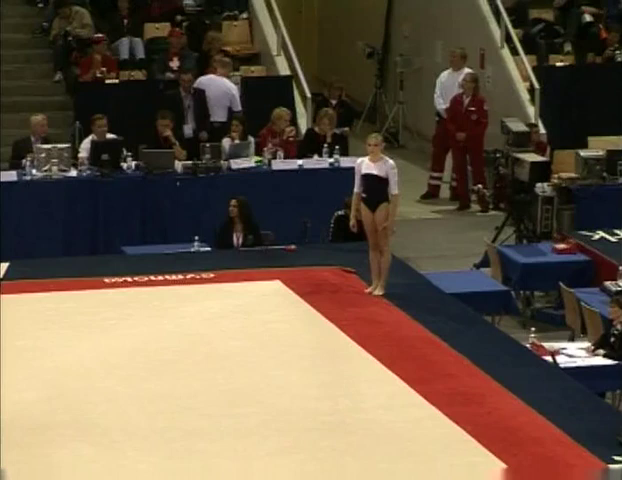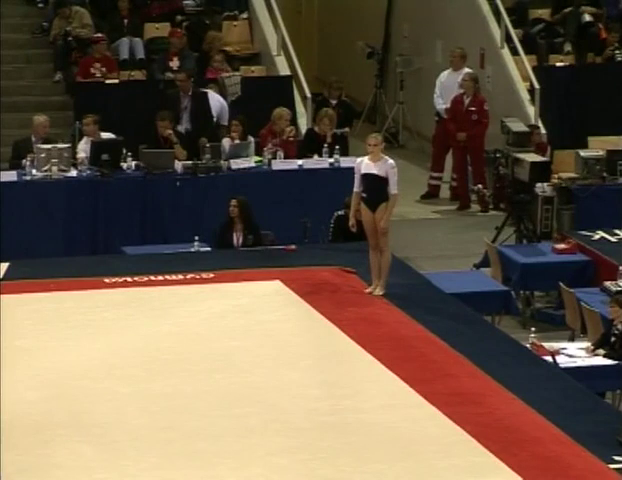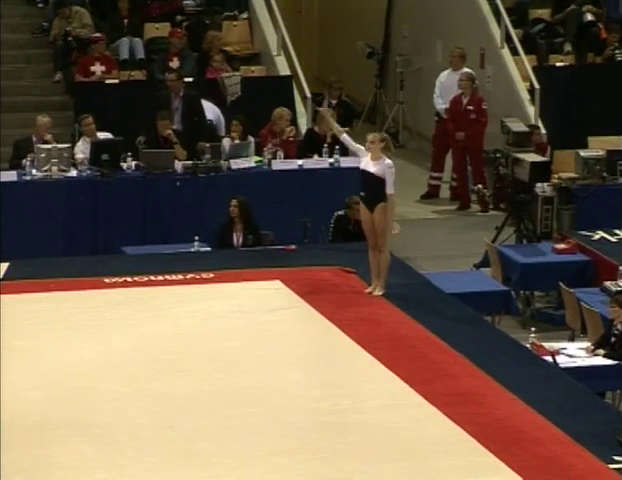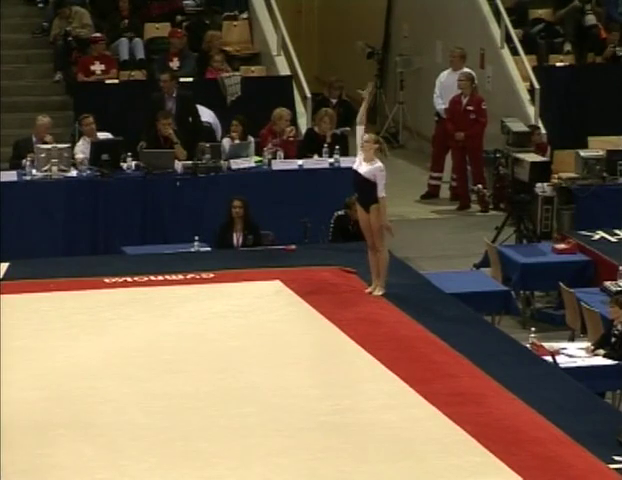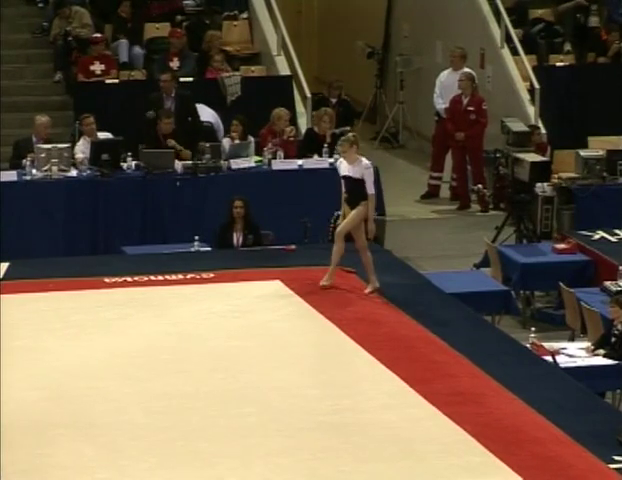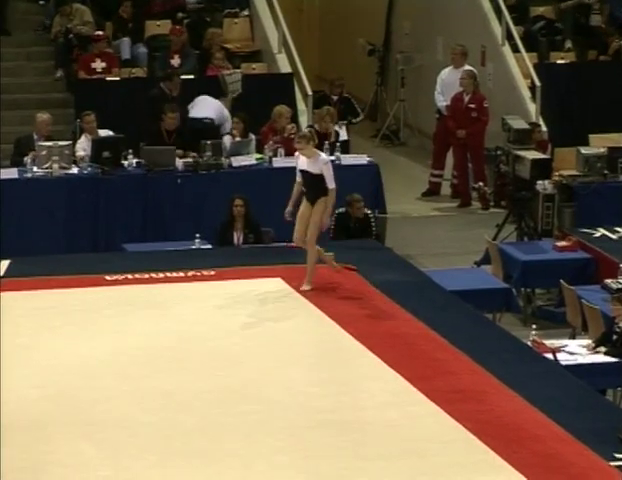
dt=0.5s
person 1, frame 1
left shoulder: (389, 165)
right shoulder: (360, 163)
left elbow: (394, 193)
right elbow: (357, 190)
left wrist: (391, 219)
right wrist: (353, 215)
left hip: (381, 206)
right hip: (366, 205)
left knee: (383, 246)
right knee: (372, 246)
left ankle: (382, 284)
right ankle: (374, 282)
person 1, frame 2
left shoulder: (389, 164)
right shoulder: (360, 163)
left elbow: (393, 193)
right elbow: (357, 190)
left wrist: (387, 218)
right wrist: (352, 215)
left hip: (381, 205)
right hip: (366, 205)
left knee: (383, 246)
right knee: (372, 245)
left ankle: (382, 284)
right ankle: (374, 282)
person 1, frame 3
left shoulder: (387, 165)
right shoulder: (364, 154)
left elbow: (390, 193)
right elbow: (344, 137)
left wrist: (391, 219)
right wrist: (328, 118)
left hip: (380, 205)
right hip: (365, 203)
left knee: (381, 246)
right knee: (372, 245)
left ankle: (381, 284)
right ankle: (374, 282)
person 1, frame 4
left shoulder: (378, 167)
right shoulder: (360, 156)
left elbow: (381, 195)
right elbow: (360, 124)
left wrist: (385, 220)
right wrist: (366, 101)
left hip: (374, 207)
right hip: (361, 205)
left knee: (379, 246)
right knee: (370, 245)
left ankle: (381, 284)
right ankle: (374, 282)
person 1, frame 5
left shoulder: (365, 165)
right shoulder: (340, 163)
left elbow: (371, 193)
left wrist: (370, 220)
right wrist: (342, 214)
left hip: (361, 205)
right hip: (348, 205)
left knee: (339, 233)
right knee: (360, 245)
left ankle: (330, 274)
right ankle: (373, 281)
person 1, frame 6
left shoulder: (323, 160)
right shoulder: (299, 157)
left elbow: (332, 188)
left wrist: (327, 215)
right wrist: (291, 204)
left hip: (321, 200)
right hip: (307, 199)
left knee: (310, 239)
right knee: (298, 239)
left ankle: (308, 280)
right ankle: (326, 258)
person 2, frame 1
right shoulder: (444, 75)
right elbow: (437, 95)
right wrist: (444, 109)
right hip: (443, 117)
right knee: (437, 152)
left ankle: (456, 189)
right ankle: (433, 188)
person 2, frame 2
right shoulder: (444, 75)
right elbow: (437, 95)
right wrist: (443, 109)
right hip: (443, 117)
right knee: (437, 152)
right ankle: (433, 188)
person 2, frame 3
right shoulder: (443, 75)
right elbow: (436, 95)
right wrist: (443, 109)
right hip: (442, 118)
right knee: (437, 152)
left ankle: (456, 189)
right ankle: (433, 188)
person 2, frame 4
left shoulder: (469, 75)
right shoulder: (443, 75)
right elbow: (436, 95)
right wrist: (443, 109)
right hip: (442, 117)
right knee: (437, 153)
right ankle: (433, 188)
person 2, frame 5
right shoulder: (443, 75)
right elbow: (436, 95)
right wrist: (443, 108)
right hip: (442, 117)
right knee: (437, 152)
right ankle: (433, 188)
person 2, frame 6
left shoulder: (470, 72)
right shoulder: (444, 72)
right elbow: (438, 92)
right wrist: (444, 105)
right hip: (444, 114)
right knee: (438, 150)
left ankle: (457, 187)
right ankle: (434, 186)
person 3, frame 1
left shoulder: (480, 101)
right shoulder: (456, 99)
left elbow: (483, 123)
right elbow: (449, 120)
left wrist: (467, 135)
right wrist: (455, 133)
left hip: (474, 142)
right hip: (457, 141)
left knee: (478, 170)
right knee: (460, 171)
left ankle: (483, 202)
right ankle: (464, 201)
person 3, frame 2
left shoulder: (480, 101)
right shoulder: (456, 99)
left elbow: (484, 124)
right elbow: (450, 120)
left wrist: (468, 135)
right wrist: (455, 133)
left hip: (475, 142)
right hip: (458, 141)
left knee: (478, 170)
right knee: (460, 171)
left ankle: (483, 202)
right ankle: (464, 201)
person 3, frame 3
left shoulder: (479, 100)
right shoulder: (455, 100)
left elbow: (482, 123)
right elbow: (449, 120)
left wrist: (466, 134)
right wrist: (454, 133)
left hip: (474, 142)
right hip: (457, 141)
left knee: (478, 170)
right knee: (460, 171)
left ankle: (483, 201)
right ankle: (464, 201)
person 3, frame 4
left shoulder: (478, 100)
right shoulder: (454, 100)
left elbow: (482, 123)
right elbow: (449, 120)
left wrist: (466, 134)
right wrist: (454, 133)
left hip: (473, 142)
right hip: (456, 141)
left knee: (477, 170)
right knee: (459, 171)
left ankle: (483, 202)
right ankle: (464, 201)
person 3, frame 5
left shoulder: (479, 101)
right shoulder: (455, 100)
left elbow: (482, 123)
right elbow: (449, 120)
left wrist: (466, 135)
right wrist: (454, 133)
left hip: (474, 142)
right hip: (456, 141)
left knee: (477, 170)
right knee: (459, 170)
left ankle: (483, 201)
right ankle: (464, 201)
person 3, frame 6
left shoulder: (480, 99)
right shoulder: (456, 98)
left elbow: (484, 121)
right elbow: (450, 117)
left wrist: (467, 132)
right wrist: (455, 130)
left hip: (475, 139)
right hip: (458, 139)
left knee: (478, 167)
right knee: (460, 168)
left ankle: (484, 199)
right ankle: (465, 198)
